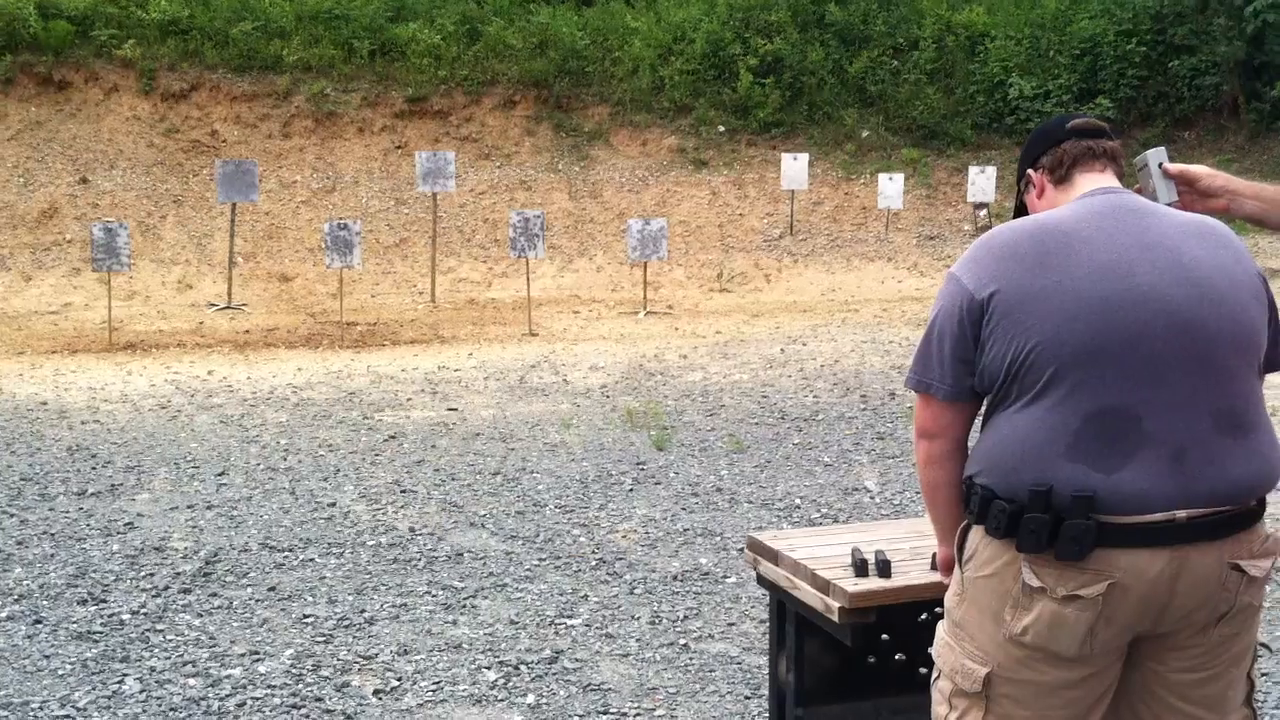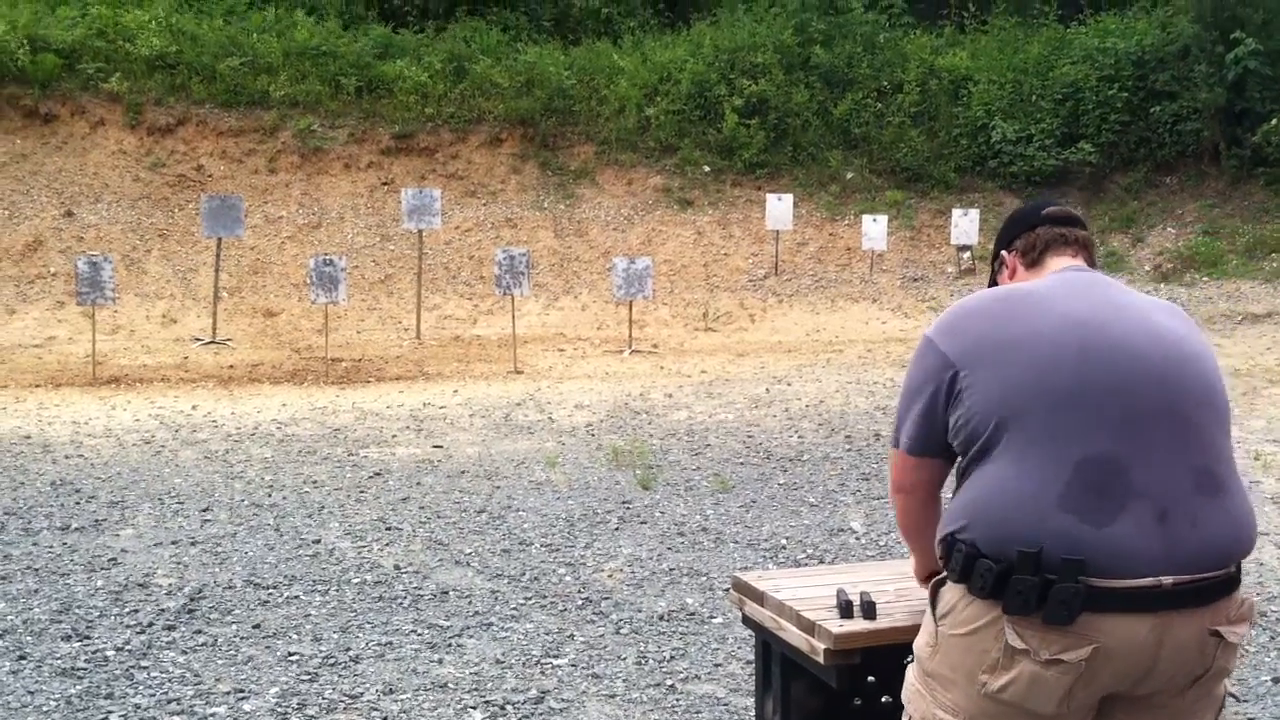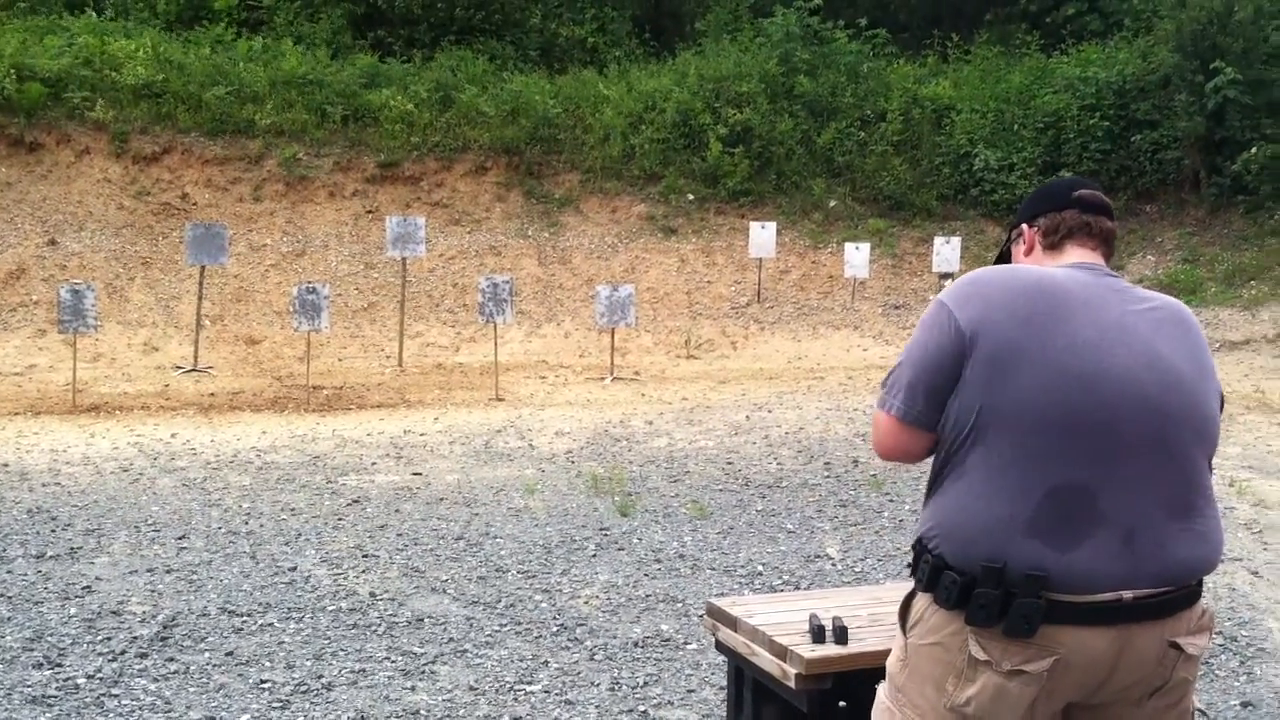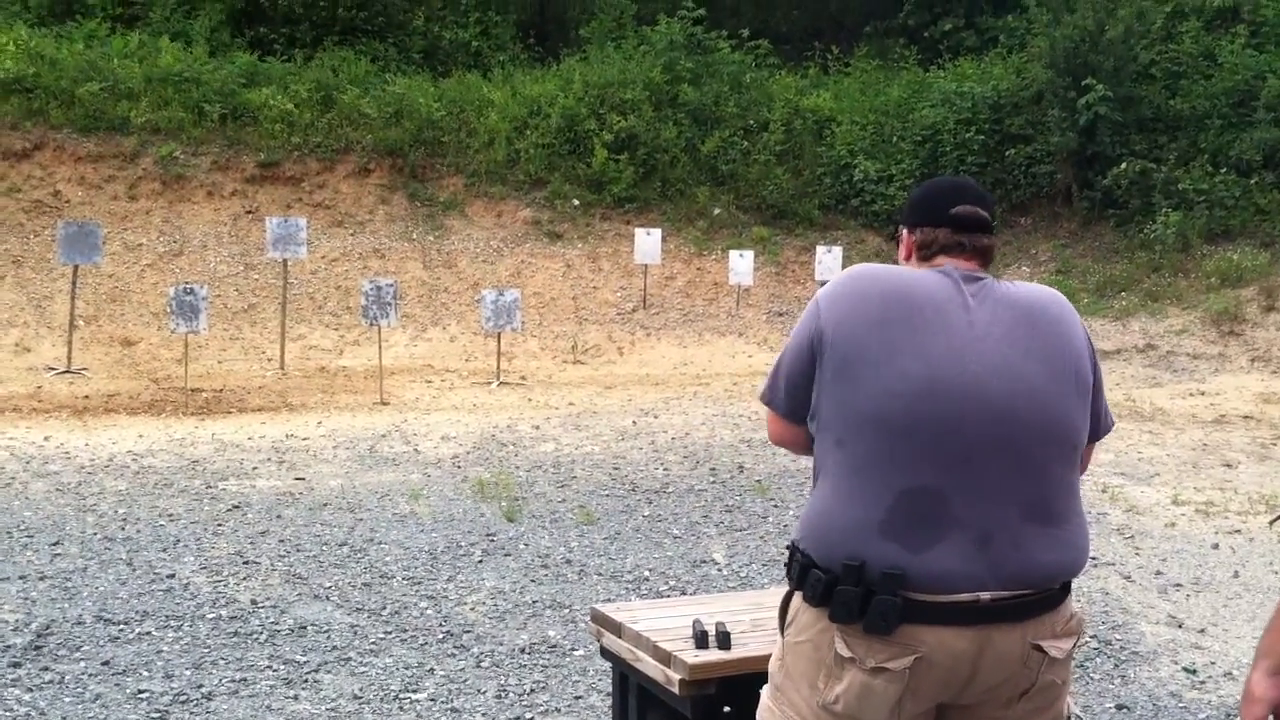
dt=1s
person 1, frame 1
left shoulder: (996, 259)
right shoulder: (1229, 250)
left elbow: (937, 433)
left wrist: (954, 541)
left hip: (1054, 566)
right hip: (1220, 557)
person 1, frame 2
left shoulder: (970, 325)
right shoulder: (1179, 326)
left elbow: (910, 483)
left wrist: (929, 561)
left hip: (1032, 622)
right hip: (1197, 615)
person 1, frame 3
left shoulder: (983, 297)
right shoulder: (1181, 326)
left elbow: (895, 440)
right elbow: (1190, 462)
left hip: (999, 633)
right hip: (1157, 630)
person 1, frame 4
left shoulder: (853, 296)
right shoulder: (1056, 315)
left elbow: (784, 428)
right elbow: (1080, 453)
left hip: (871, 630)
right hip: (1027, 632)
